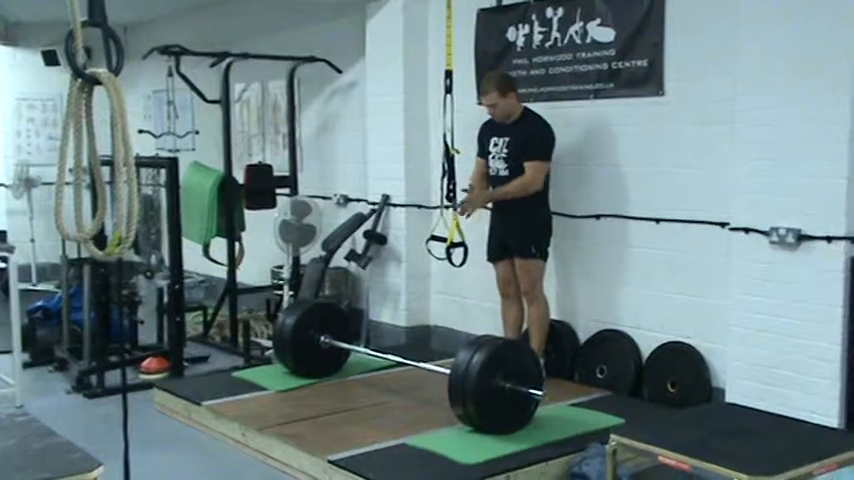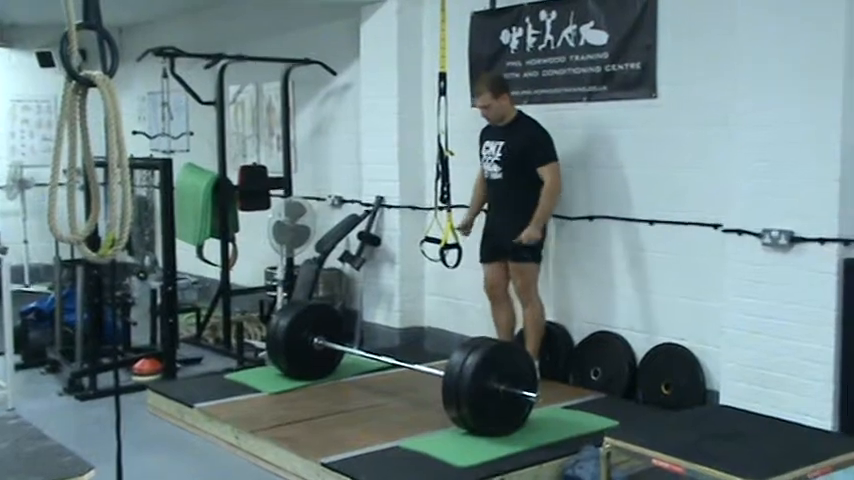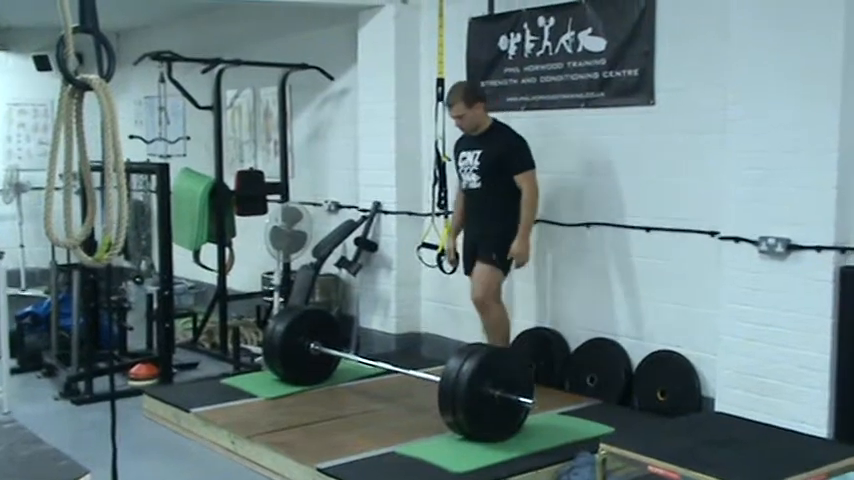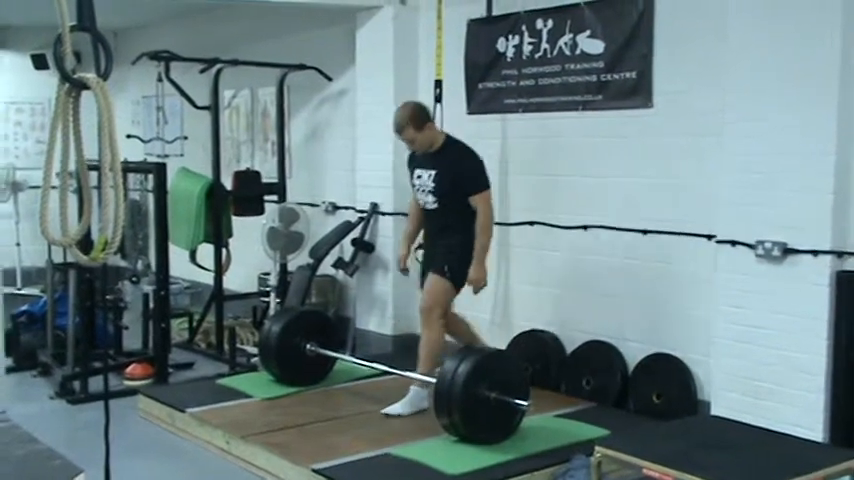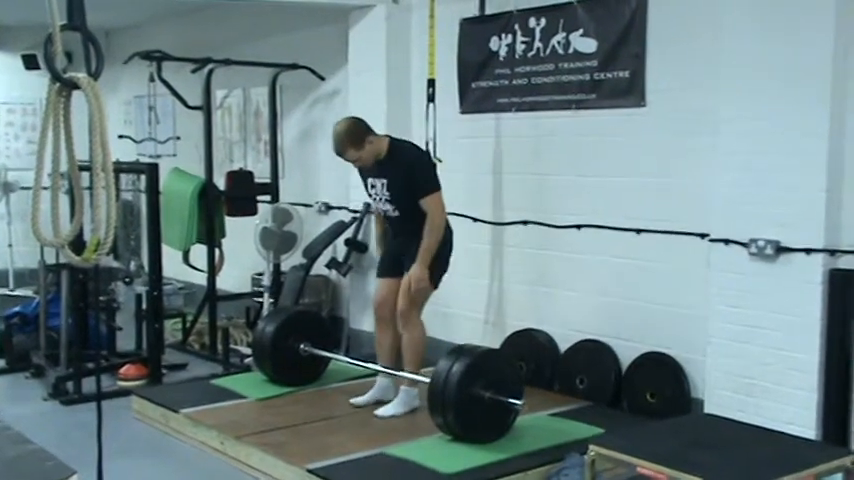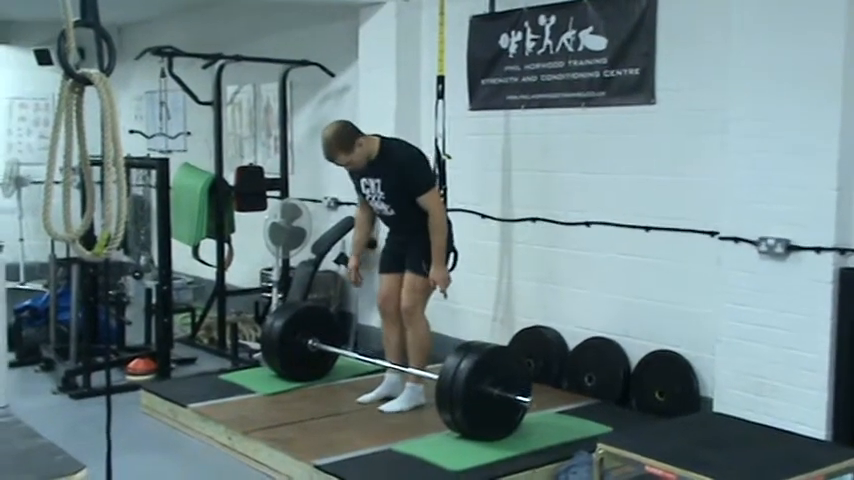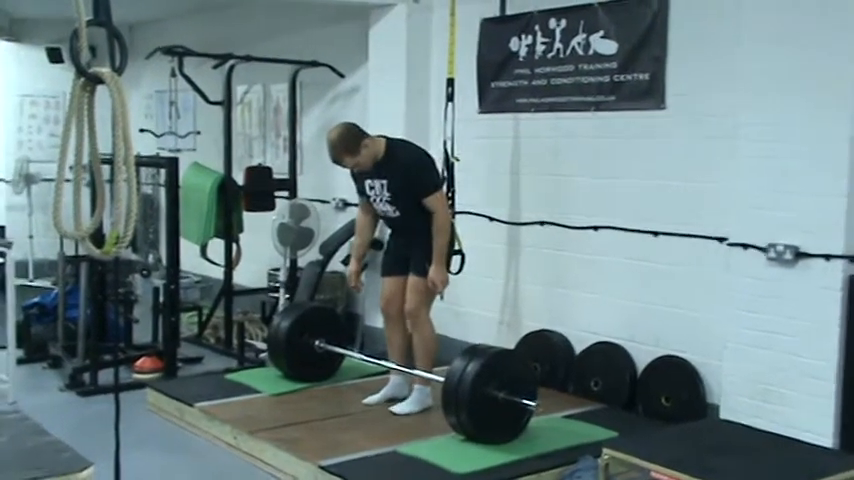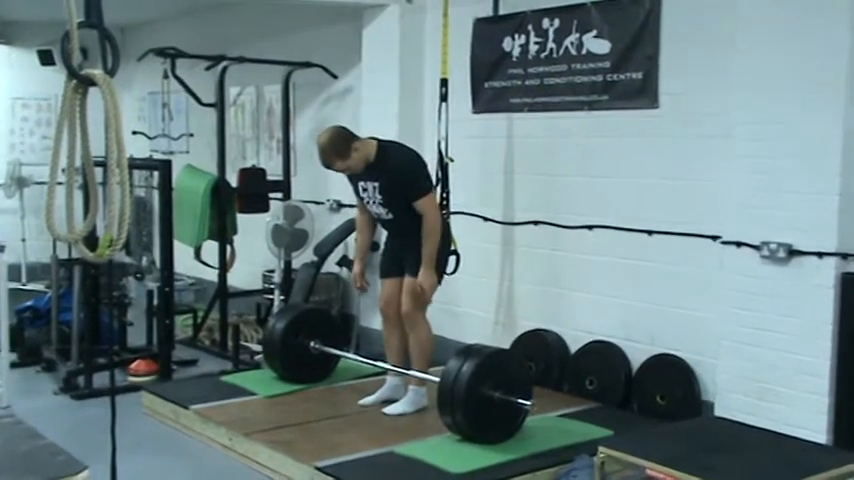
dt=0.4s
person 1, frame 1
left shoulder: (536, 129)
right shoulder: (488, 129)
left elbow: (533, 181)
right elbow: (480, 171)
left wrist: (487, 196)
right wrist: (475, 193)
left hip: (530, 222)
right hip: (499, 220)
left knee: (530, 291)
right knee: (507, 291)
person 1, frame 2
left shoulder: (531, 133)
right shoulder: (487, 133)
left elbow: (552, 183)
left wrist: (536, 225)
right wrist: (471, 215)
left hip: (522, 228)
right hip: (494, 224)
left knee: (526, 294)
right knee: (495, 291)
left ankle: (530, 363)
person 1, frame 3
left shoulder: (508, 142)
right shoulder: (461, 145)
left elbow: (529, 191)
left wrist: (522, 238)
right wrist: (452, 237)
left hip: (501, 233)
right hip: (475, 233)
left knee: (484, 297)
right knee: (485, 299)
person 1, frame 4
left shoulder: (462, 159)
right shoulder: (415, 158)
left elbow: (484, 212)
left wrist: (479, 264)
right wrist: (406, 245)
left hip: (458, 244)
right hip: (433, 243)
left knee: (429, 310)
right knee: (443, 315)
left ankle: (421, 392)
person 1, frame 5
left shoulder: (412, 161)
right shoulder: (367, 165)
left elbow: (437, 214)
left wrist: (421, 264)
right wrist: (381, 248)
left hip: (429, 242)
right hip: (398, 240)
left knee: (406, 311)
right knee: (382, 309)
left ankle: (409, 392)
right ankle: (385, 384)
person 1, frame 6
left shoulder: (405, 159)
right shoulder: (358, 165)
left elbow: (436, 211)
right elbow: (365, 209)
left wrist: (438, 264)
right wrist: (356, 255)
left hip: (427, 238)
right hip: (398, 236)
left knee: (410, 308)
right knee: (387, 305)
left ankle: (415, 389)
right ankle: (393, 380)
person 1, frame 7
left shoulder: (412, 160)
right shoulder: (360, 166)
left elbow: (441, 211)
right elbow: (366, 212)
left wrist: (438, 264)
right wrist: (356, 258)
left hip: (429, 240)
right hip: (399, 238)
left knee: (415, 310)
right knee: (390, 308)
left ankle: (422, 391)
right ankle: (398, 382)
person 1, frame 8
left shoulder: (403, 162)
right shoulder: (355, 168)
left elbow: (431, 215)
right elbow: (365, 213)
left wrist: (428, 268)
right wrist: (359, 260)
left hip: (427, 241)
right hip: (397, 240)
left knee: (411, 311)
right knee: (389, 310)
left ankle: (417, 391)
right ankle: (395, 383)
